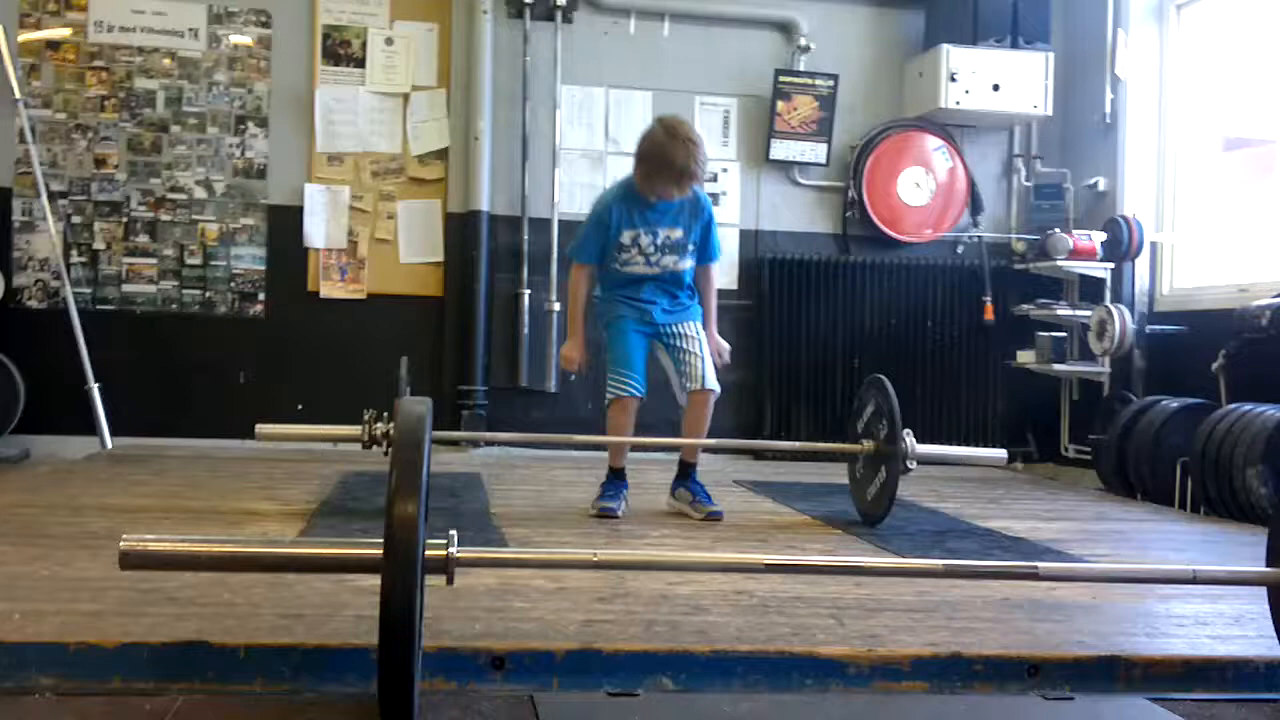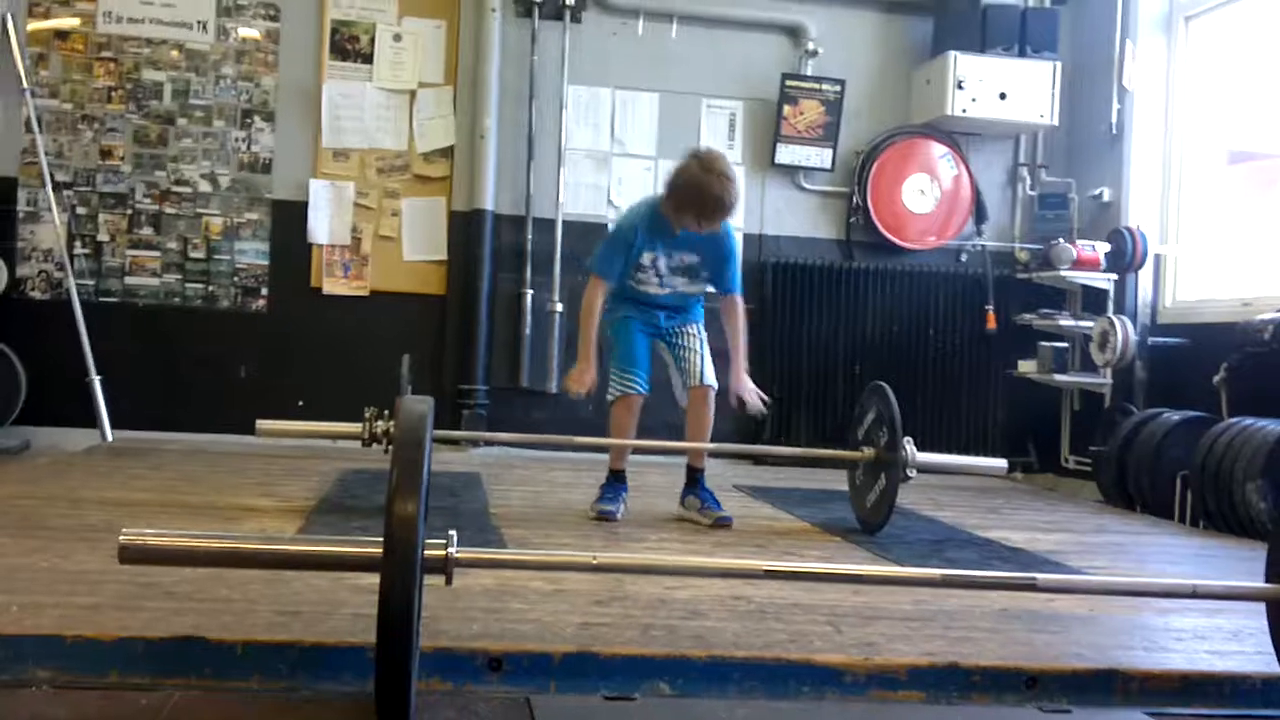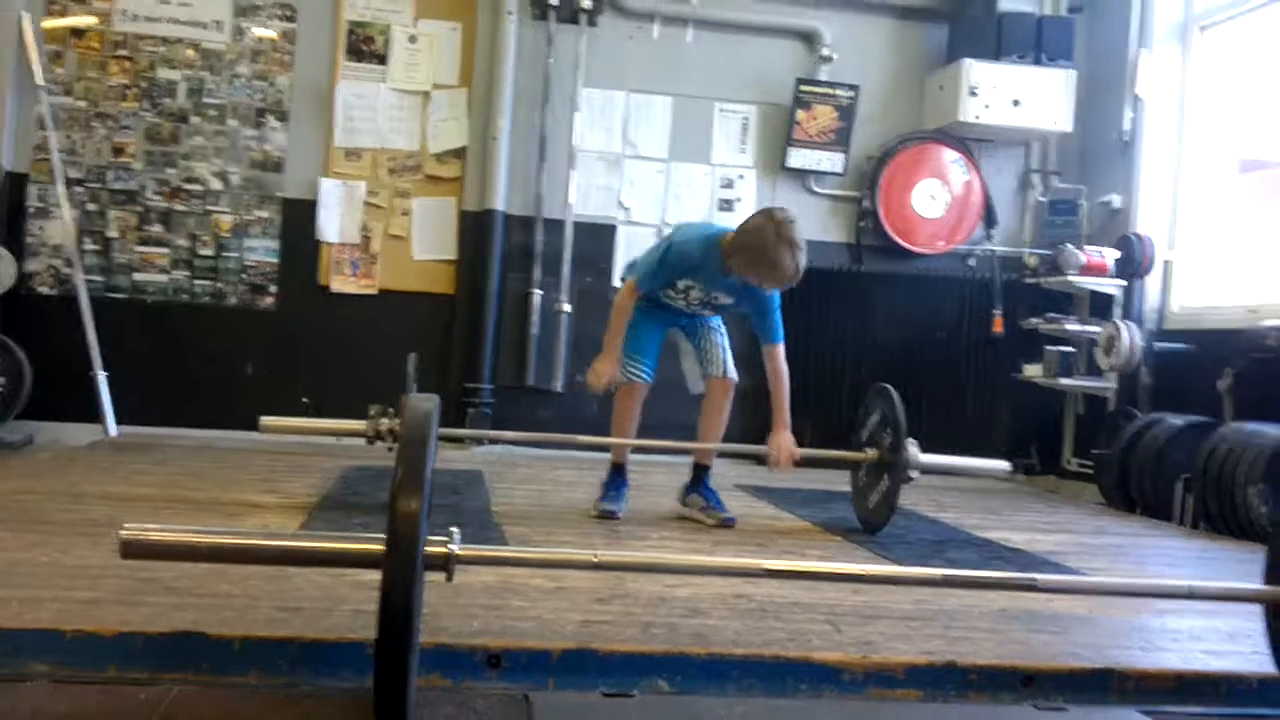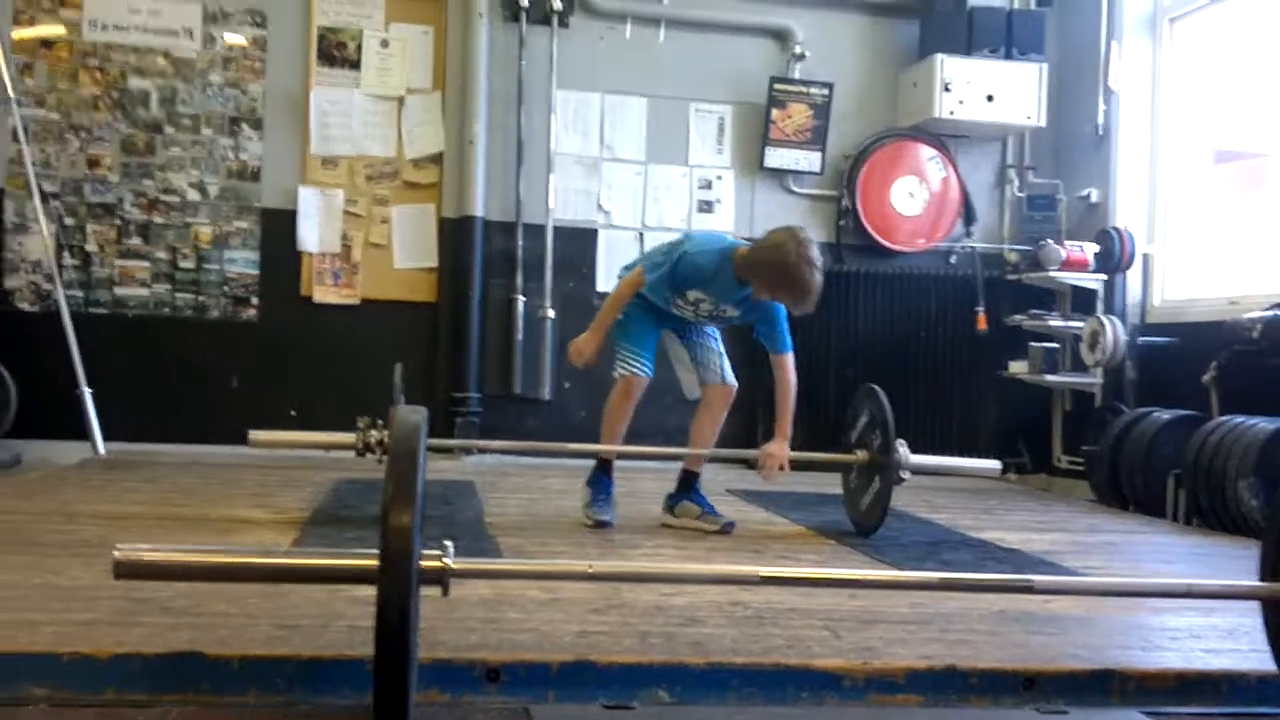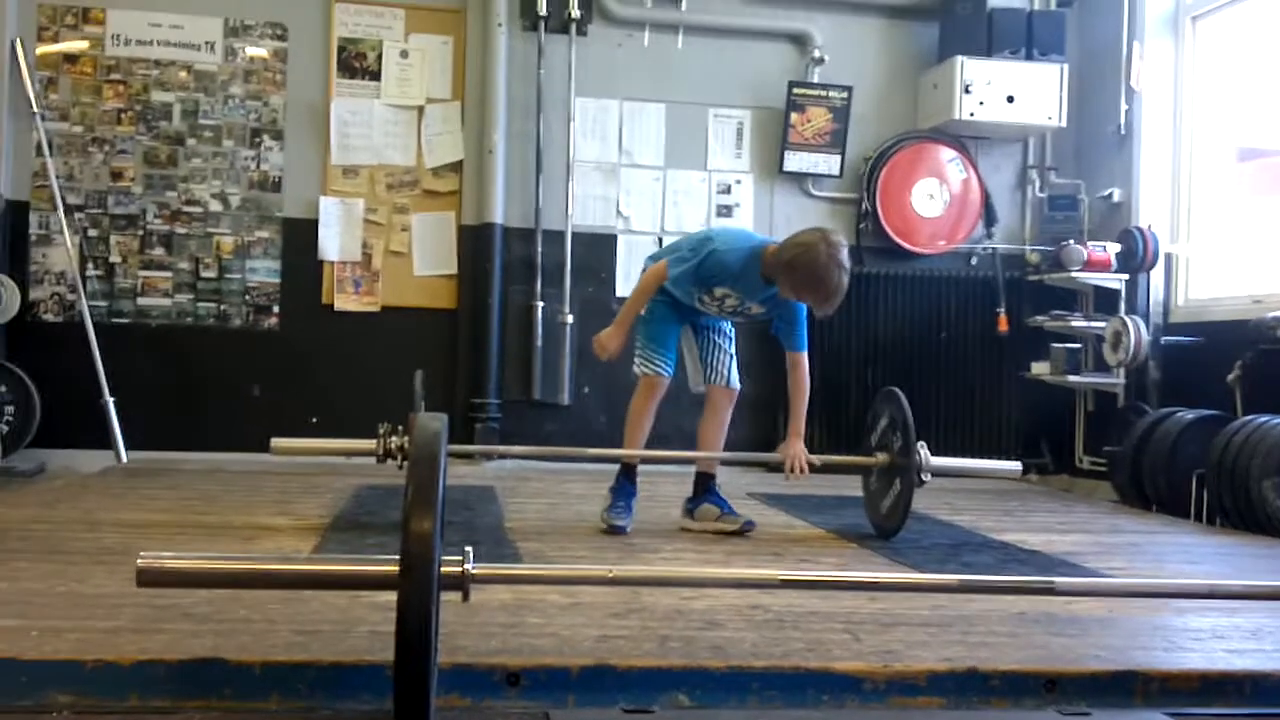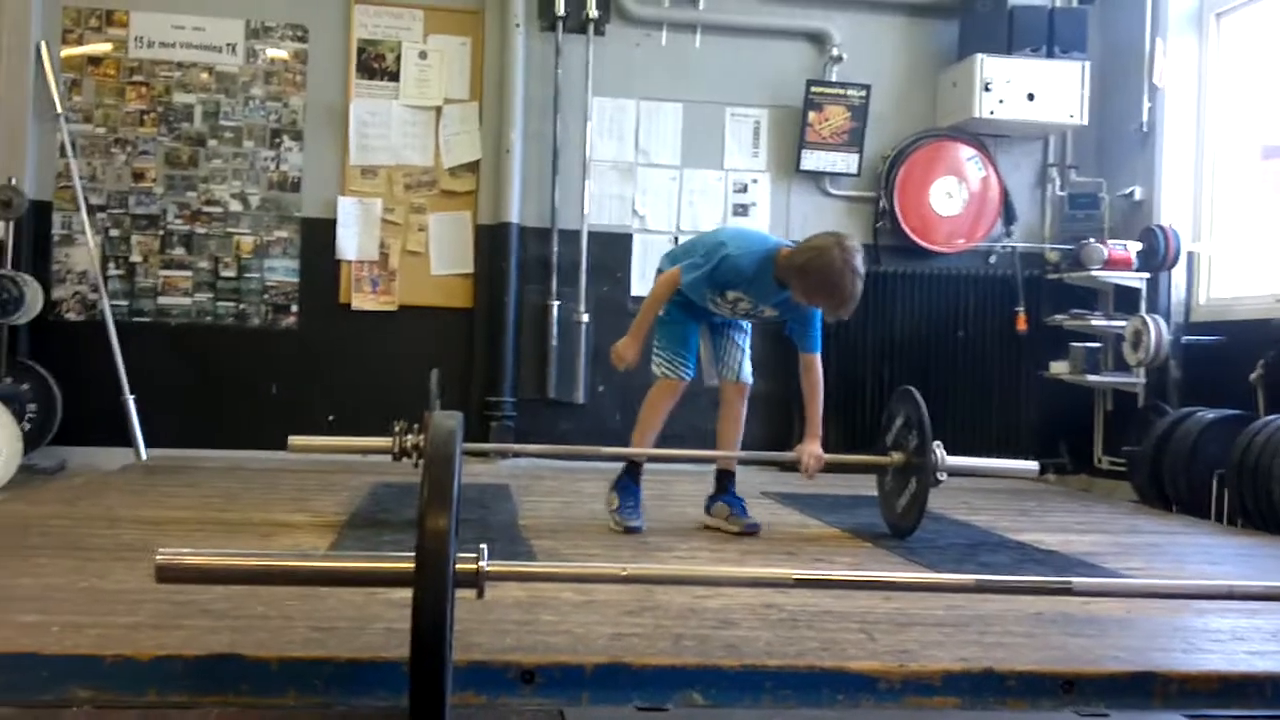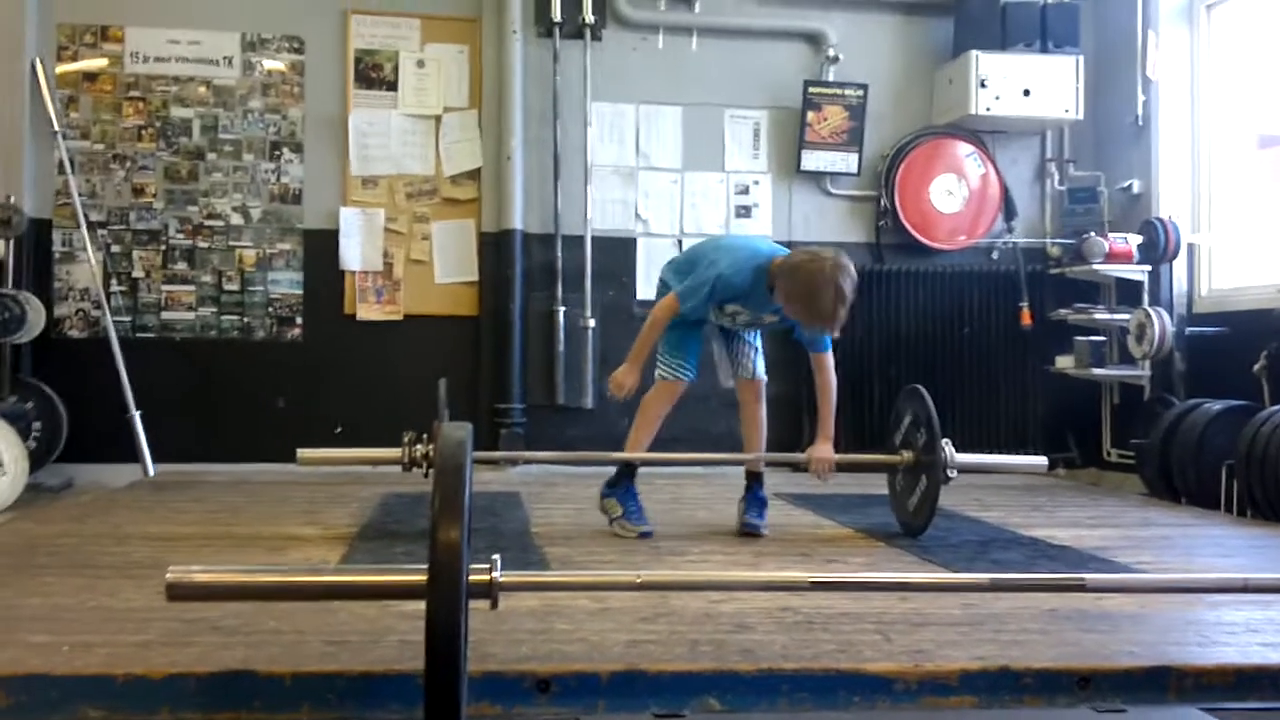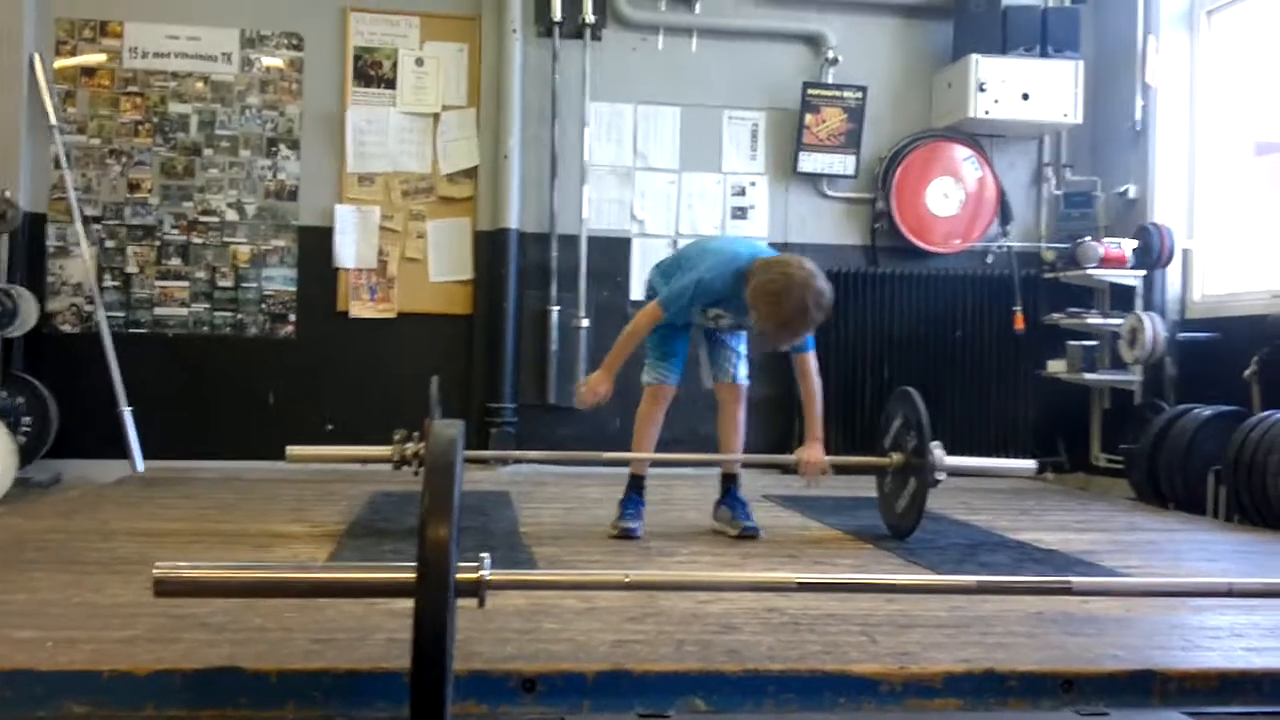
dt=0.2s
person 1, frame 1
left shoulder: (698, 206)
right shoulder: (612, 206)
left elbow: (706, 270)
right elbow: (581, 273)
left wrist: (711, 329)
right wrist: (574, 336)
left hip: (680, 308)
right hip: (626, 307)
left knee: (704, 389)
right knee: (626, 395)
left ankle: (685, 482)
right ankle: (615, 482)
person 1, frame 2
left shoulder: (721, 234)
right shoulder: (636, 224)
left elbow: (732, 303)
right elbow: (596, 288)
left wrist: (739, 371)
right wrist: (584, 360)
left hip: (685, 314)
right hip: (632, 310)
left knee: (703, 389)
right knee: (629, 395)
left ankle: (695, 487)
right ankle: (615, 485)
person 1, frame 3
left shoulder: (762, 287)
right shoulder: (688, 244)
left elbow: (775, 357)
right elbow: (631, 290)
left wrist: (782, 429)
right wrist: (610, 355)
left hip: (701, 315)
right hip: (651, 302)
left knee: (723, 381)
right knee: (633, 383)
left ankle: (698, 485)
right ankle: (616, 480)
person 1, frame 4
left shoulder: (768, 301)
right shoulder: (700, 255)
left elbow: (784, 367)
right elbow: (632, 280)
left wrist: (780, 439)
right wrist: (594, 334)
left hip: (695, 319)
right hip: (646, 301)
left knee: (722, 389)
right knee: (633, 380)
left ankle: (684, 492)
right ankle: (601, 479)
person 1, frame 5
left shoulder: (790, 298)
right shoulder: (727, 253)
left elbow: (798, 364)
right elbow: (656, 272)
left wrist: (795, 438)
right wrist: (618, 329)
left hip: (713, 311)
right hip: (668, 293)
left knee: (723, 391)
right knee: (655, 380)
left ankle: (702, 497)
right ankle: (624, 487)
person 1, frame 6
left shoulder: (808, 293)
right shoulder: (740, 257)
left elbow: (811, 366)
right elbow: (668, 278)
left wrist: (811, 438)
right wrist: (633, 339)
left hip: (729, 307)
right hip: (684, 288)
left knee: (736, 387)
right knee: (673, 380)
left ankle: (723, 494)
right ankle: (626, 483)
person 1, frame 7
left shoulder: (809, 295)
right shoulder: (734, 272)
left elbow: (824, 367)
right elbow: (665, 308)
left wrist: (824, 440)
right wrist: (632, 366)
left hip: (739, 311)
right hip: (686, 293)
left knee: (752, 386)
right knee: (673, 383)
left ankle: (754, 494)
right ankle: (619, 486)
person 1, frame 8
left shoulder: (791, 300)
right shoulder: (714, 276)
left elbow: (807, 369)
right elbow: (647, 317)
left wrist: (814, 441)
right wrist: (606, 374)
left hip: (733, 309)
right hip: (670, 292)
left knee: (733, 391)
right knee: (660, 389)
left ankle: (729, 499)
right ankle: (634, 496)
